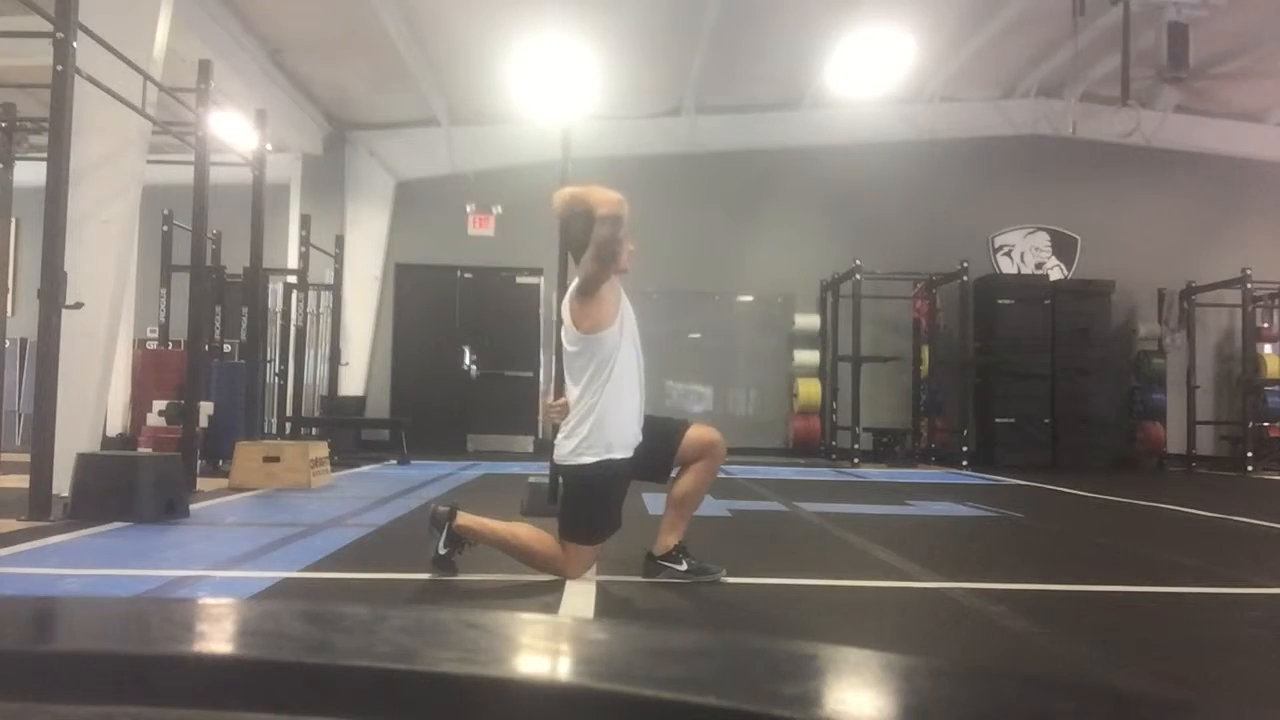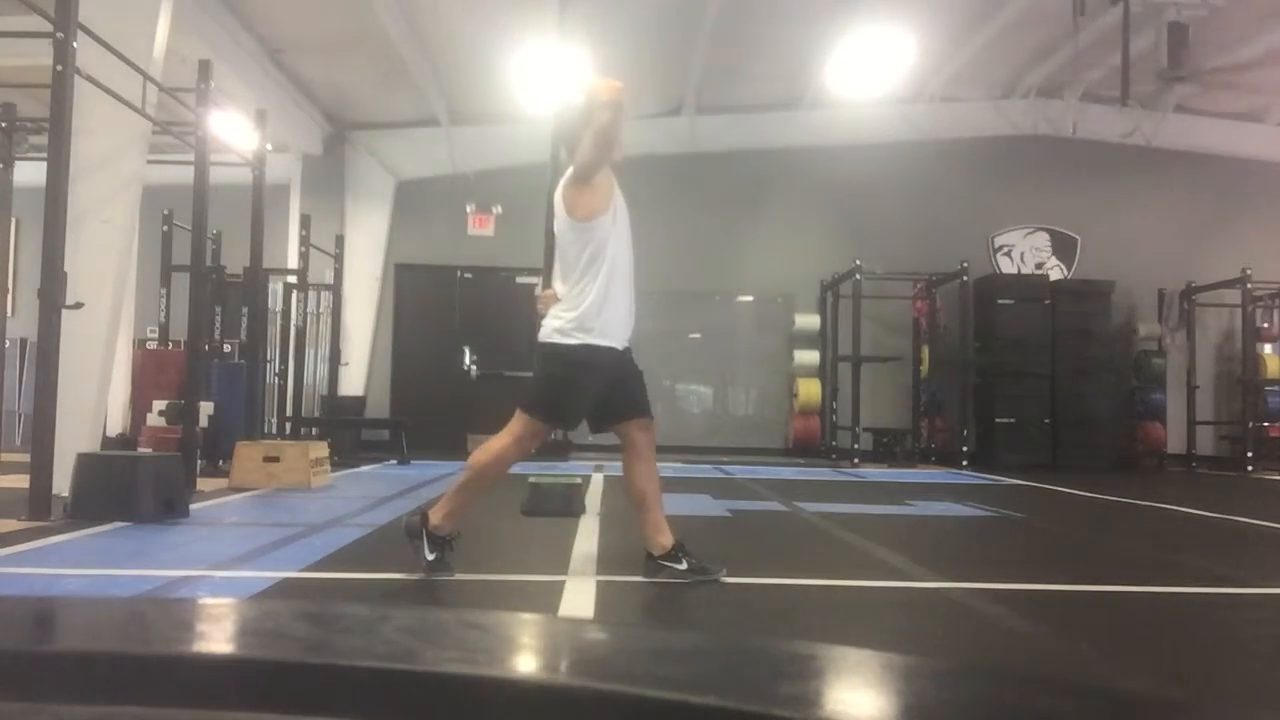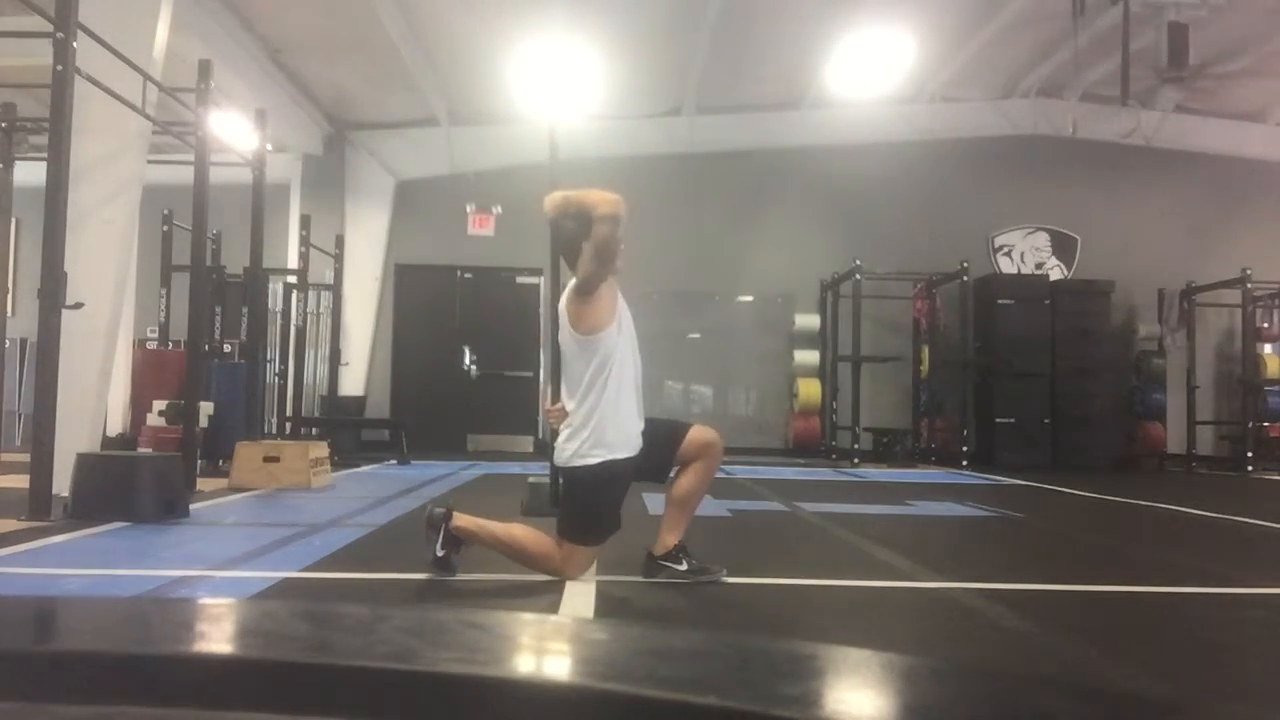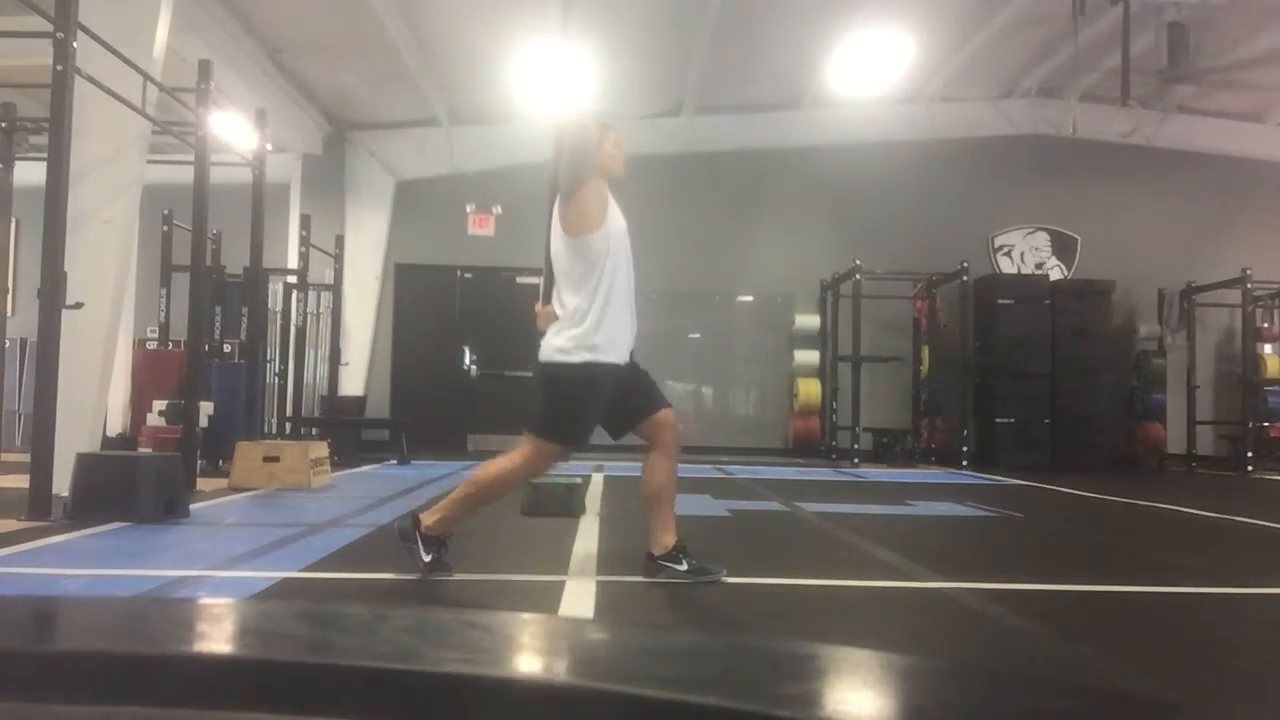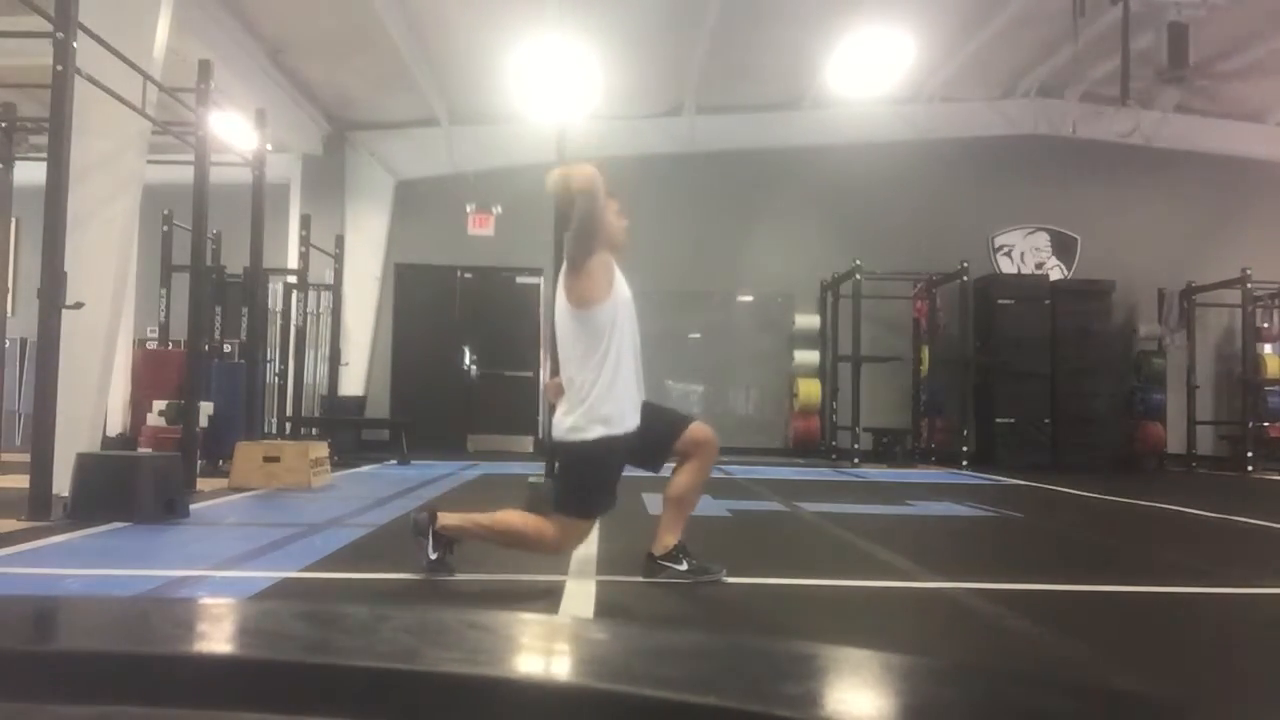
dt=1s
person 1, frame 1
left shoulder: (600, 294)
right shoulder: (593, 290)
right elbow: (612, 208)
right wrist: (573, 200)
left hip: (618, 436)
right hip: (596, 450)
left knee: (710, 445)
right knee: (570, 564)
left ankle: (665, 553)
right ankle: (456, 523)
person 1, frame 2
left shoulder: (594, 185)
right shoulder: (585, 177)
right elbow: (610, 95)
left hip: (604, 342)
right hip: (577, 344)
left knee: (639, 436)
right knee: (522, 436)
left ankle: (664, 552)
right ankle: (434, 524)
person 1, frame 3
left shoulder: (594, 294)
right shoulder: (588, 291)
right elbow: (609, 208)
right wrist: (563, 203)
left hip: (619, 437)
right hip: (597, 453)
left knee: (707, 445)
right knee: (568, 564)
left ankle: (665, 553)
right ankle: (455, 524)
person 1, frame 4
left shoulder: (592, 200)
right shoulder: (584, 193)
right elbow: (581, 130)
left hip: (607, 356)
right hip: (578, 360)
left knee: (665, 432)
right knee: (532, 460)
left ankle: (665, 553)
right ankle: (427, 526)
person 1, frame 5
left shoulder: (594, 271)
right shoulder: (587, 267)
right elbow: (586, 203)
right wrist: (588, 190)
left hip: (617, 415)
right hip: (594, 428)
left knee: (702, 442)
right knee: (561, 537)
left ankle: (665, 554)
right ankle: (441, 525)
